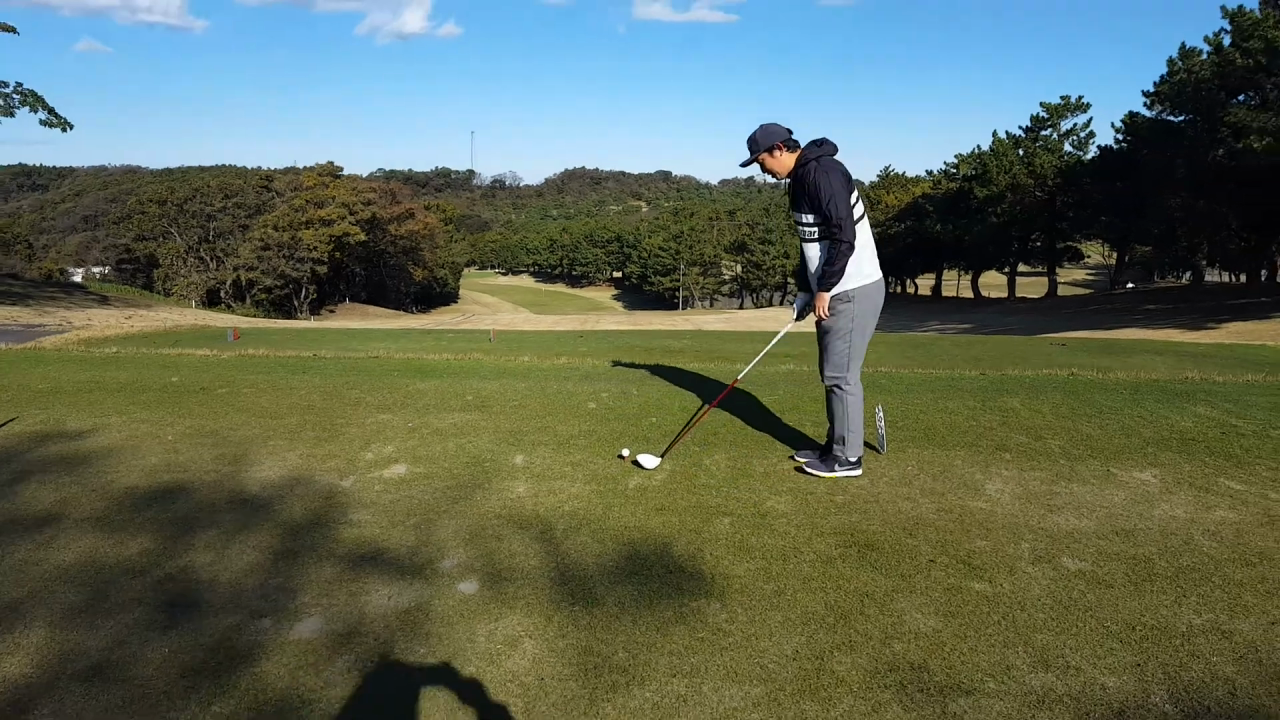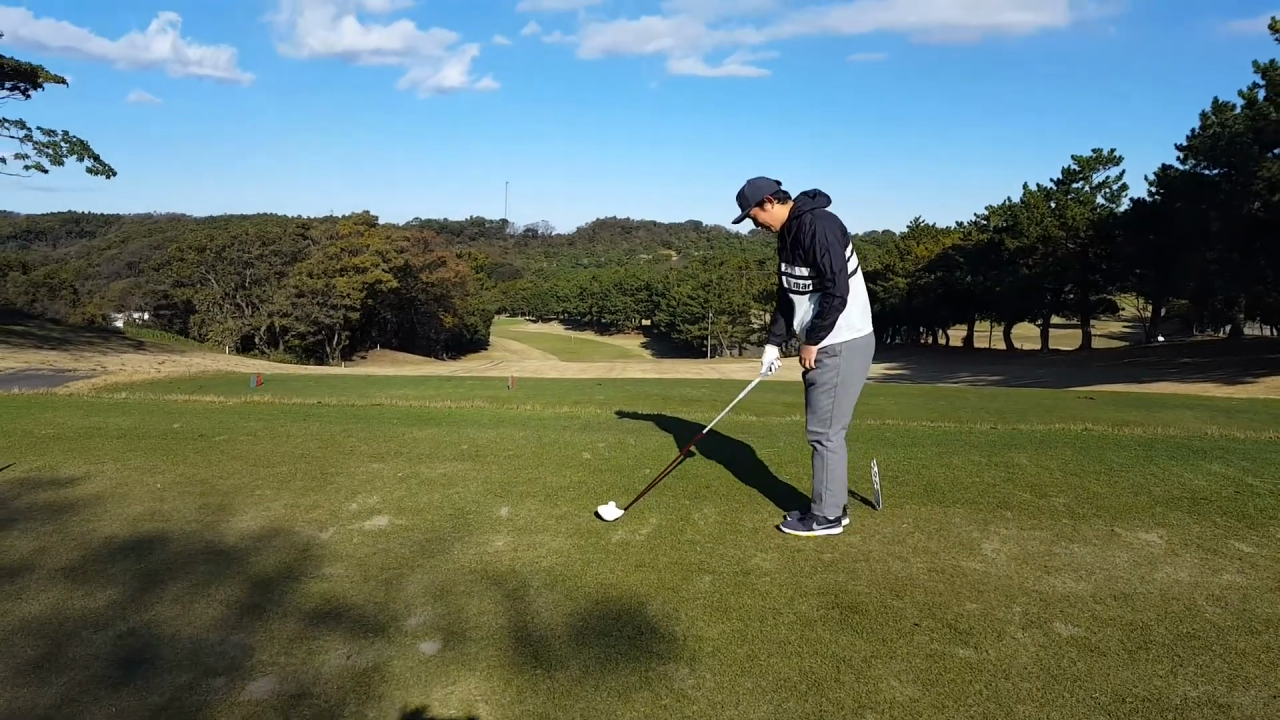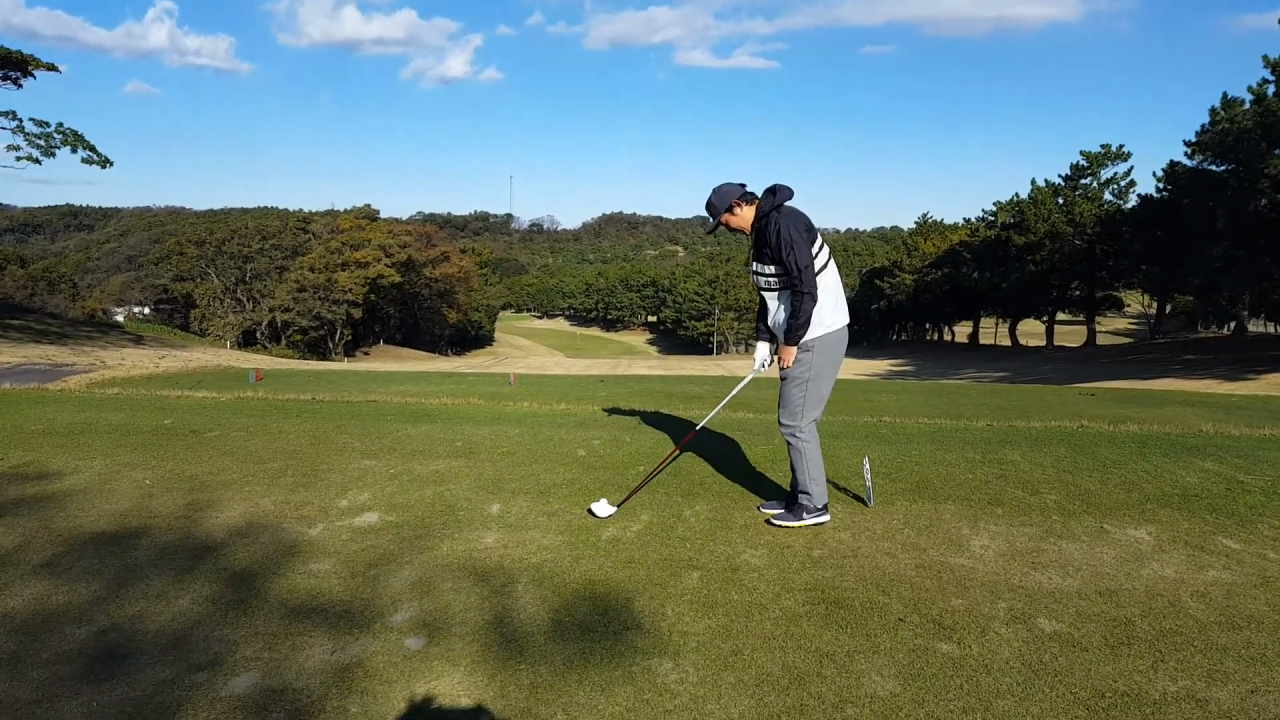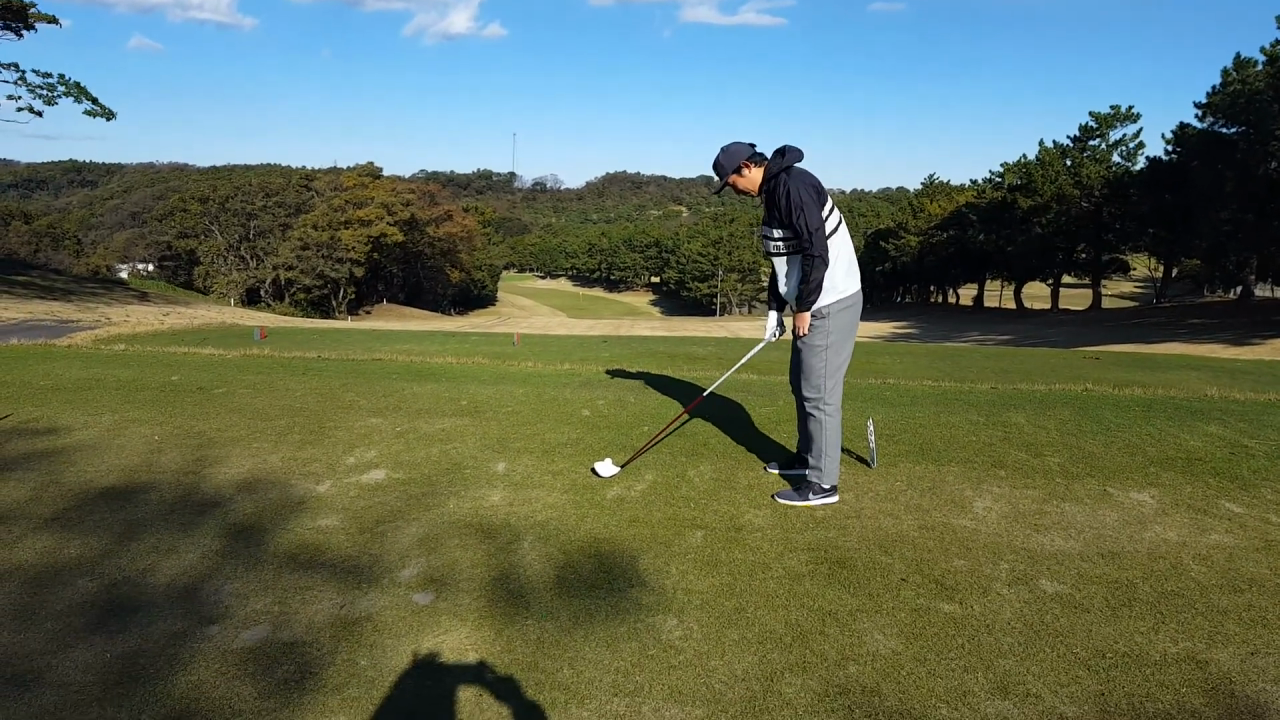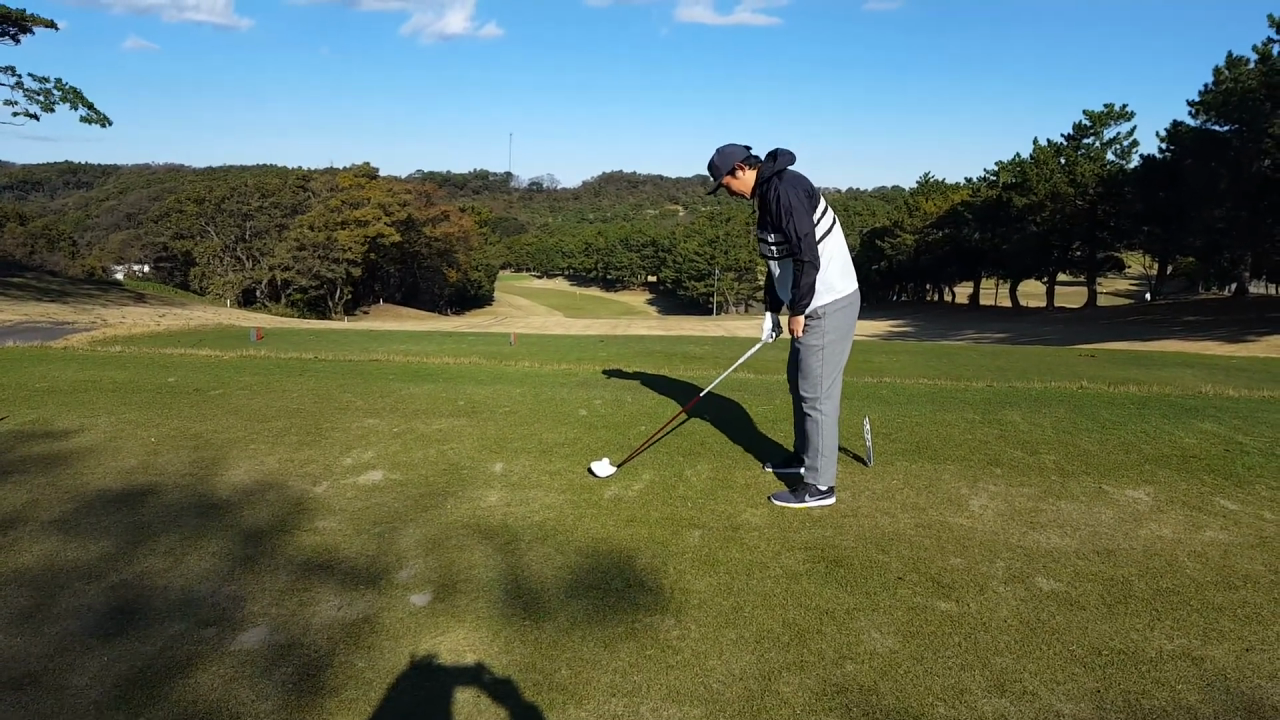
dt=1s
person 1, frame 1
left shoulder: (823, 172)
right shoulder: (800, 181)
left elbow: (844, 238)
left wrist: (824, 289)
right wrist: (806, 290)
left hip: (853, 289)
right hip: (836, 289)
left knee: (841, 373)
right knee: (834, 372)
left ankle: (847, 457)
right ankle: (836, 444)
person 1, frame 2
left shoulder: (819, 226)
right shoulder: (789, 234)
left elbow: (837, 293)
right elbow: (787, 294)
left wrist: (811, 341)
right wrist: (773, 343)
left hip: (842, 342)
right hip: (825, 343)
left knee: (824, 429)
right knee: (822, 427)
left ankle: (826, 516)
right ankle: (833, 506)
person 1, frame 3
left shoulder: (784, 224)
right shoulder: (763, 230)
left elbow: (806, 288)
right elbow: (770, 292)
left wrist: (790, 341)
right wrist: (764, 341)
left hip: (816, 336)
right hip: (800, 336)
left knee: (796, 420)
right knee: (792, 418)
left ankle: (813, 504)
right ankle: (800, 495)
person 1, frame 4
left shoulder: (793, 186)
right shoulder: (774, 191)
left elbow: (817, 252)
right elbow: (783, 258)
left wrist: (803, 308)
right wrist: (775, 310)
left hip: (830, 304)
right hip: (814, 303)
left knee: (819, 393)
right knee: (803, 385)
left ankle: (822, 484)
right ankle: (808, 458)
person 1, frame 5
left shoulder: (785, 189)
right shoulder: (768, 193)
left elbow: (808, 257)
right elbow: (779, 259)
left wrist: (797, 310)
right wrist: (772, 311)
left hip: (828, 303)
right hip: (814, 302)
left knee: (817, 393)
right knee: (801, 383)
left ankle: (820, 485)
right ankle: (804, 456)
